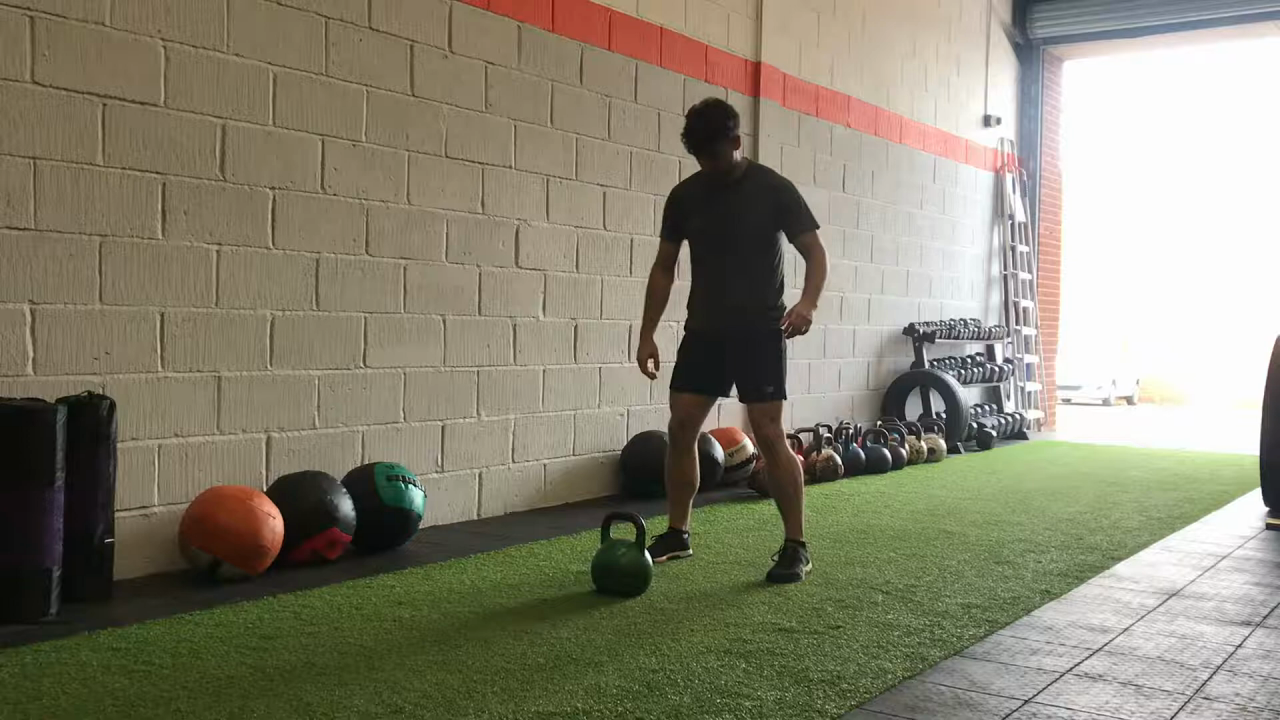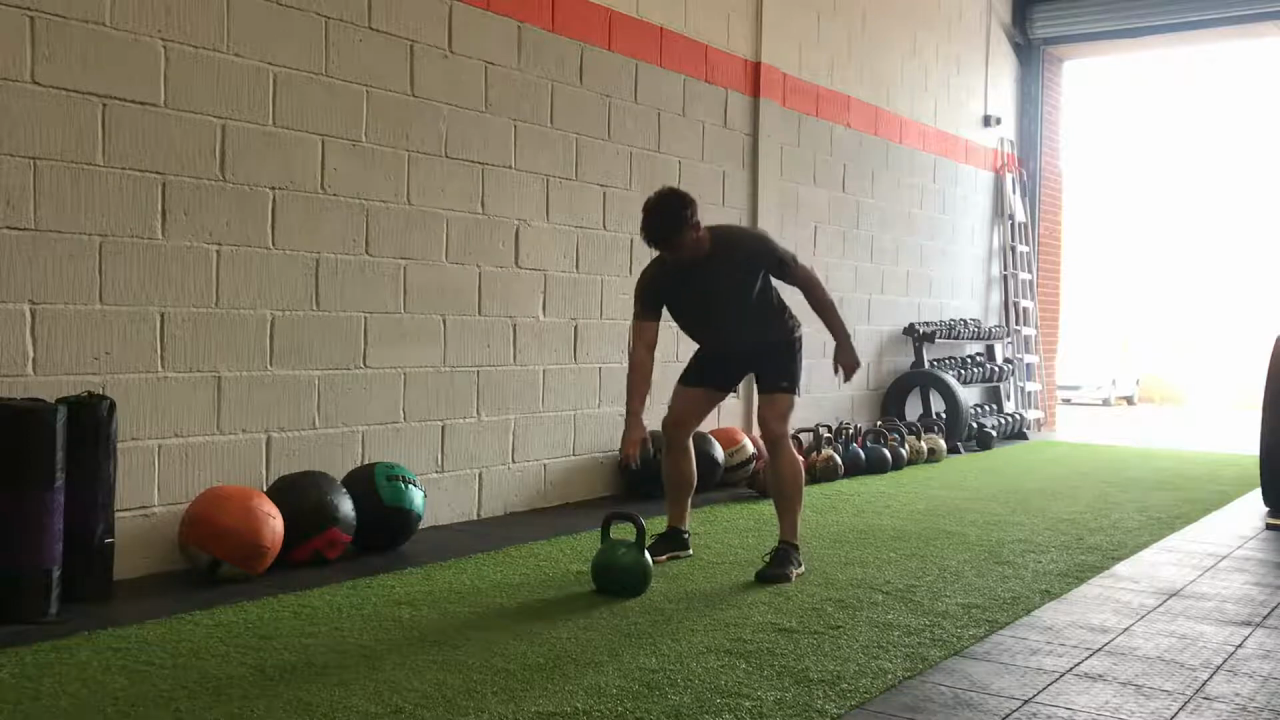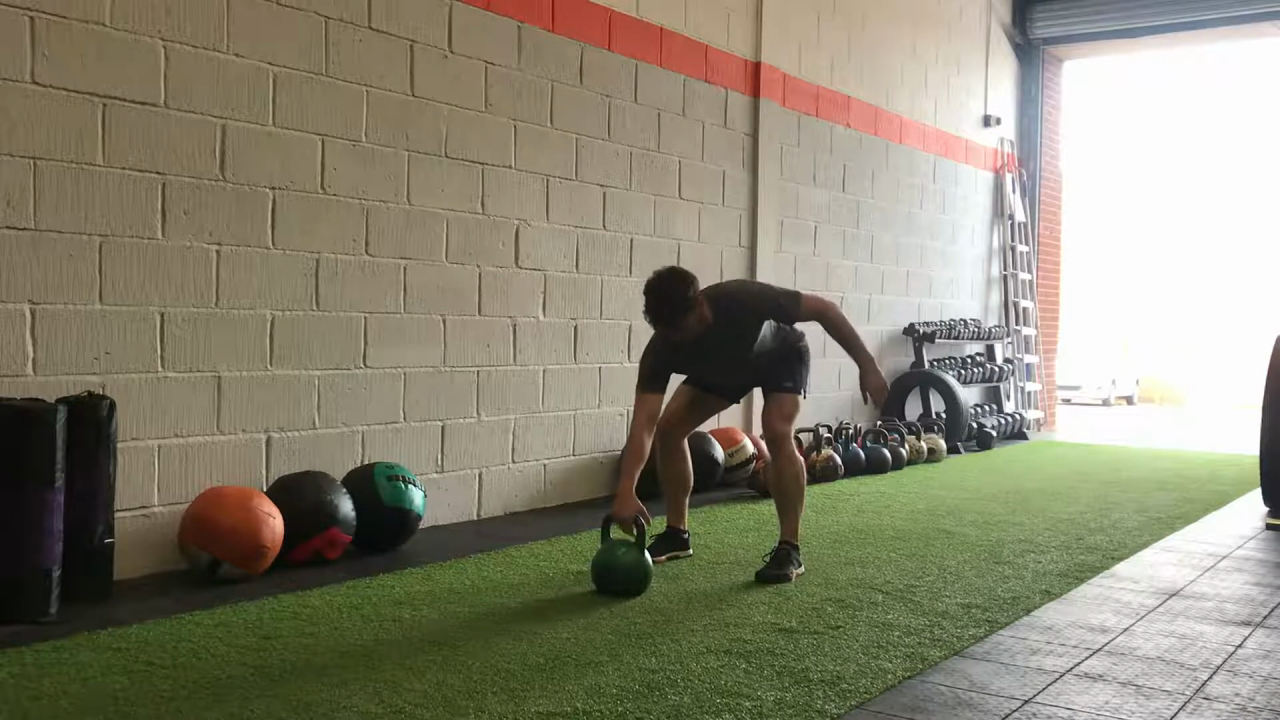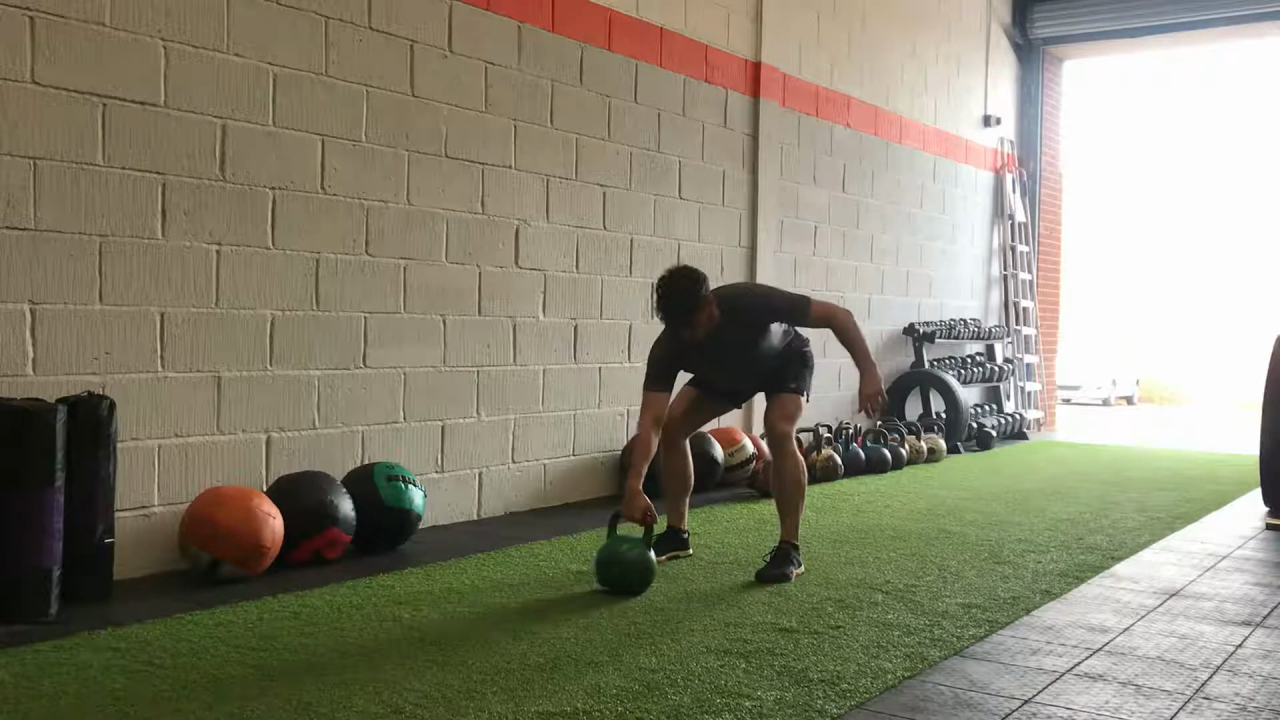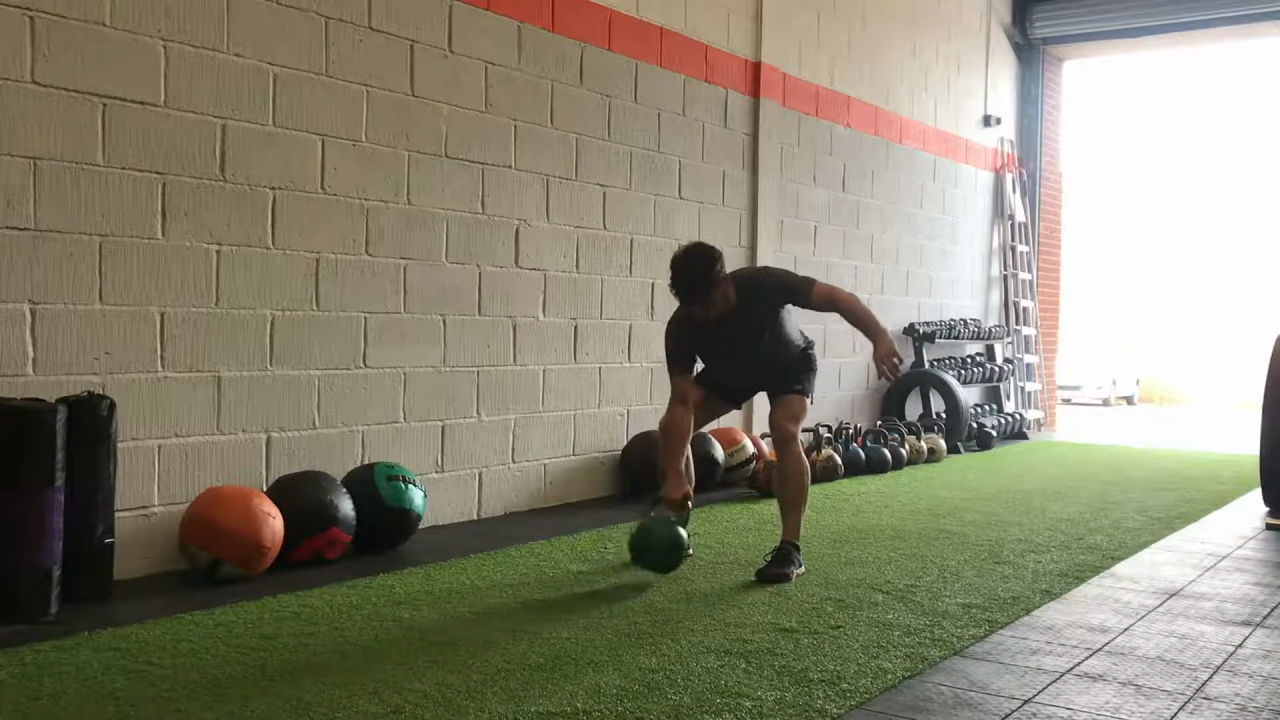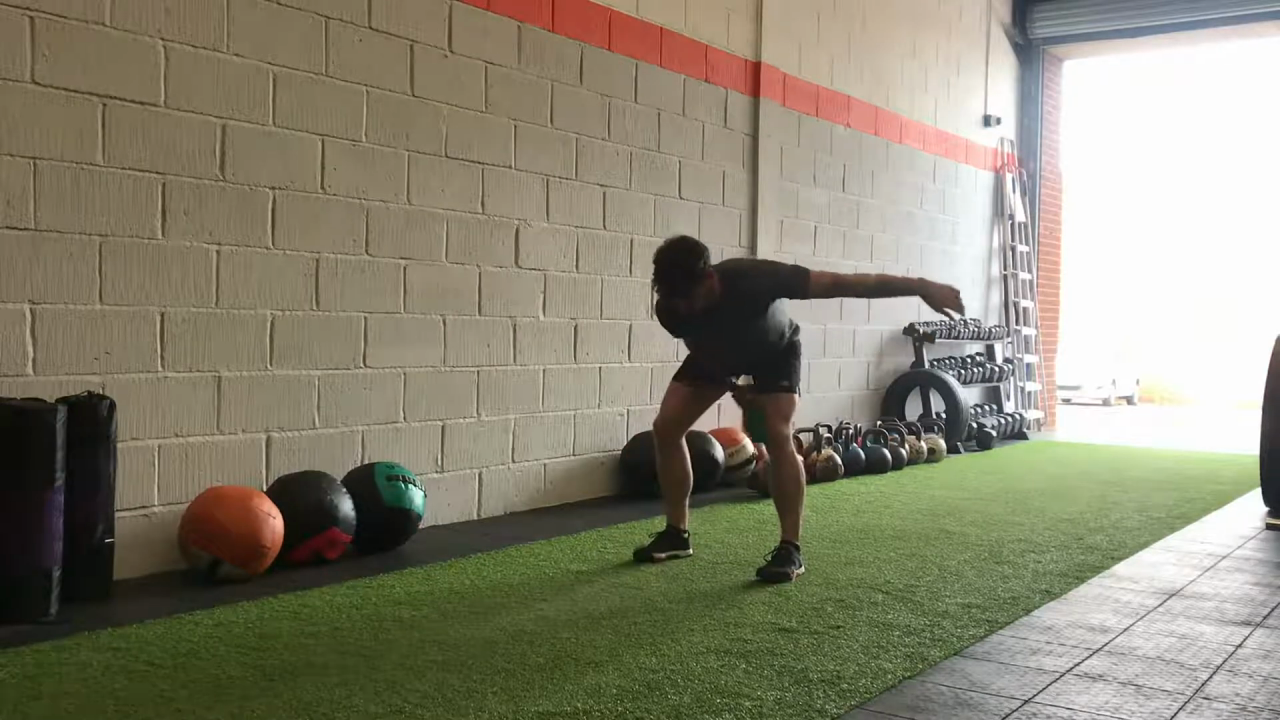
dt=0.4s
person 1, frame 1
left shoulder: (773, 188)
right shoulder: (684, 196)
left elbow: (814, 252)
right elbow: (664, 268)
left wrist: (808, 300)
right wrist: (646, 334)
left hip: (760, 330)
right hip: (704, 331)
left knee: (768, 434)
right knee: (681, 429)
left ankle: (796, 545)
right ankle: (677, 533)
person 1, frame 2
left shoulder: (744, 244)
right shoulder: (655, 277)
left elbow: (807, 281)
right elbow: (642, 350)
left wrist: (843, 340)
right wrist: (633, 422)
left hip: (775, 343)
right hip: (719, 350)
left knee: (774, 430)
right knee: (675, 428)
left ankle: (789, 549)
right ankle: (677, 534)
person 1, frame 3
left shoulder: (742, 301)
right shoulder: (661, 350)
left elbow: (825, 309)
right elbow: (644, 424)
left wrist: (866, 365)
right wrist: (625, 491)
left hip: (782, 357)
left knee: (777, 432)
right knee: (668, 430)
left ankle: (789, 549)
right ankle: (677, 533)
person 1, frame 4
left shoulder: (751, 302)
right shoulder: (668, 348)
left elbow: (837, 315)
right elbow: (651, 421)
left wrist: (868, 372)
right wrist: (633, 488)
left hip: (786, 361)
right hip: (724, 375)
left knee: (779, 431)
right knee: (671, 429)
left ankle: (790, 550)
right ankle: (677, 534)
person 1, frame 5
left shoulder: (763, 284)
right shoulder: (682, 328)
left elbow: (837, 298)
right elbow: (684, 403)
left wrist: (880, 340)
right wrist: (674, 477)
left hip: (791, 362)
right hip: (729, 371)
left knee: (785, 432)
right knee: (670, 428)
left ankle: (790, 549)
person 1, frame 6
left shoulder: (752, 278)
right shoulder: (669, 308)
left elbow: (841, 284)
right elbow: (700, 350)
left wrist: (920, 288)
left hip: (775, 351)
right hip: (717, 355)
left knee: (777, 435)
right knee: (666, 427)
left ankle: (790, 549)
right ankle: (676, 534)
